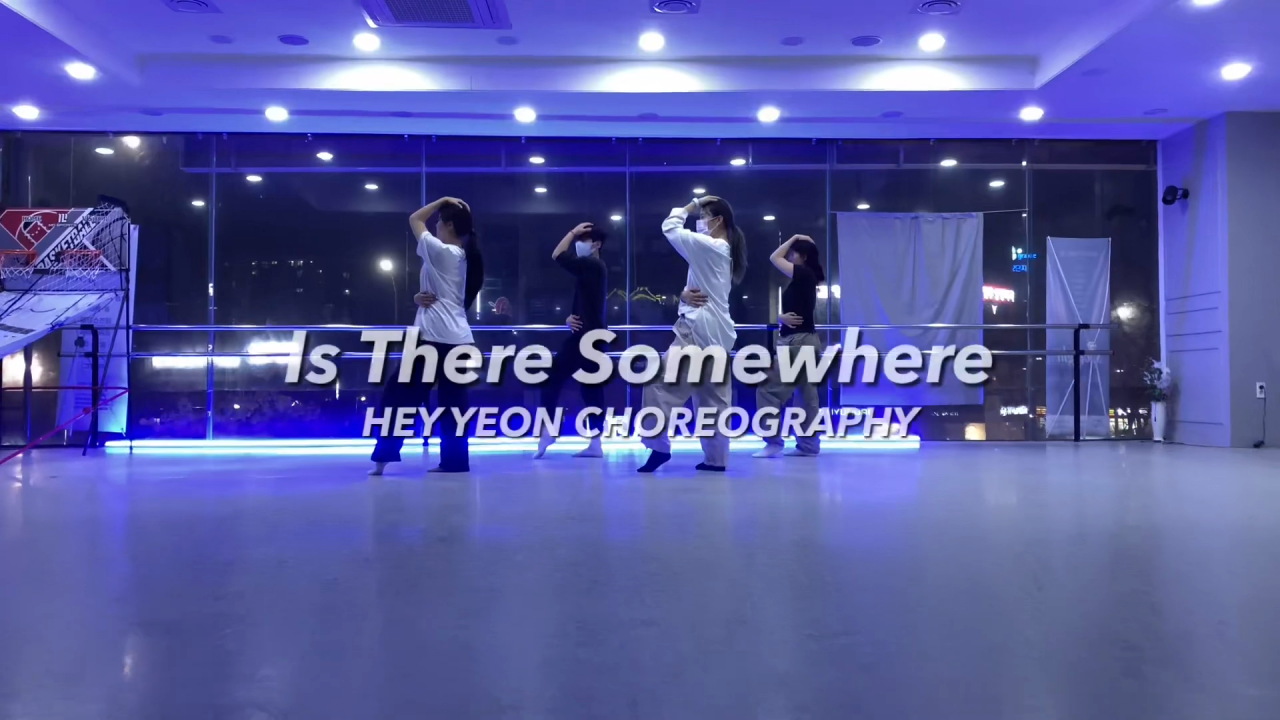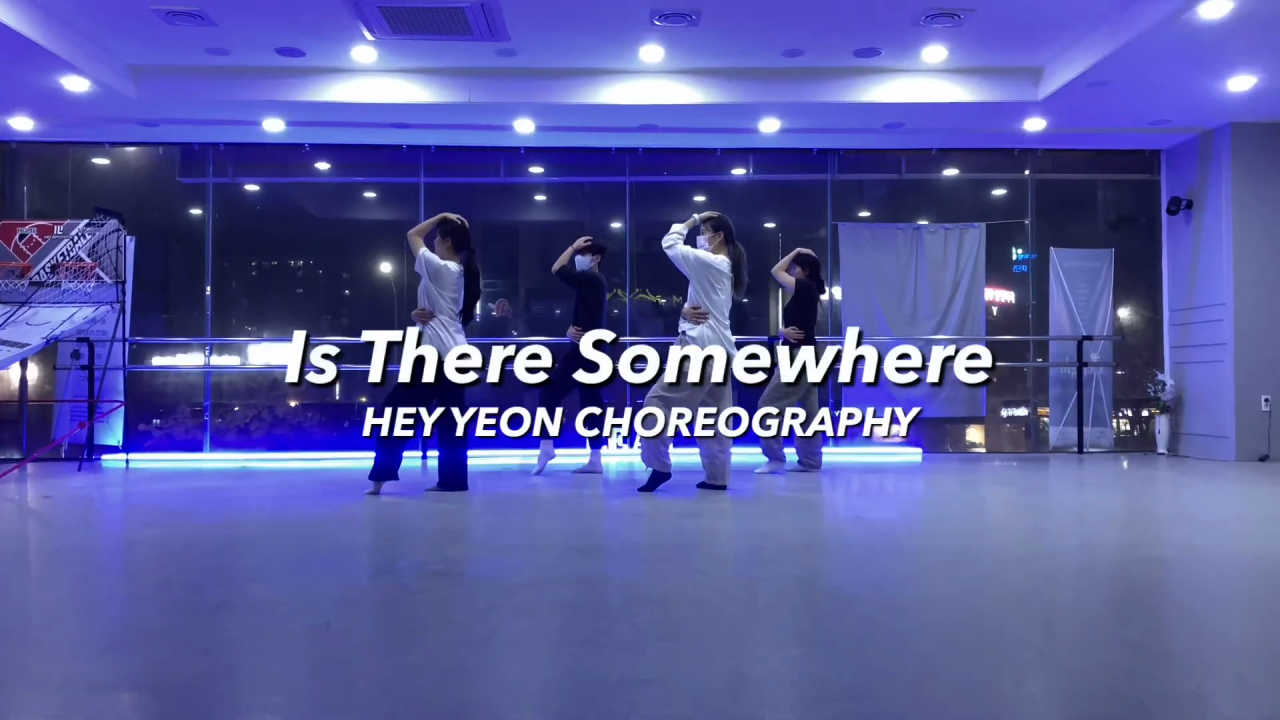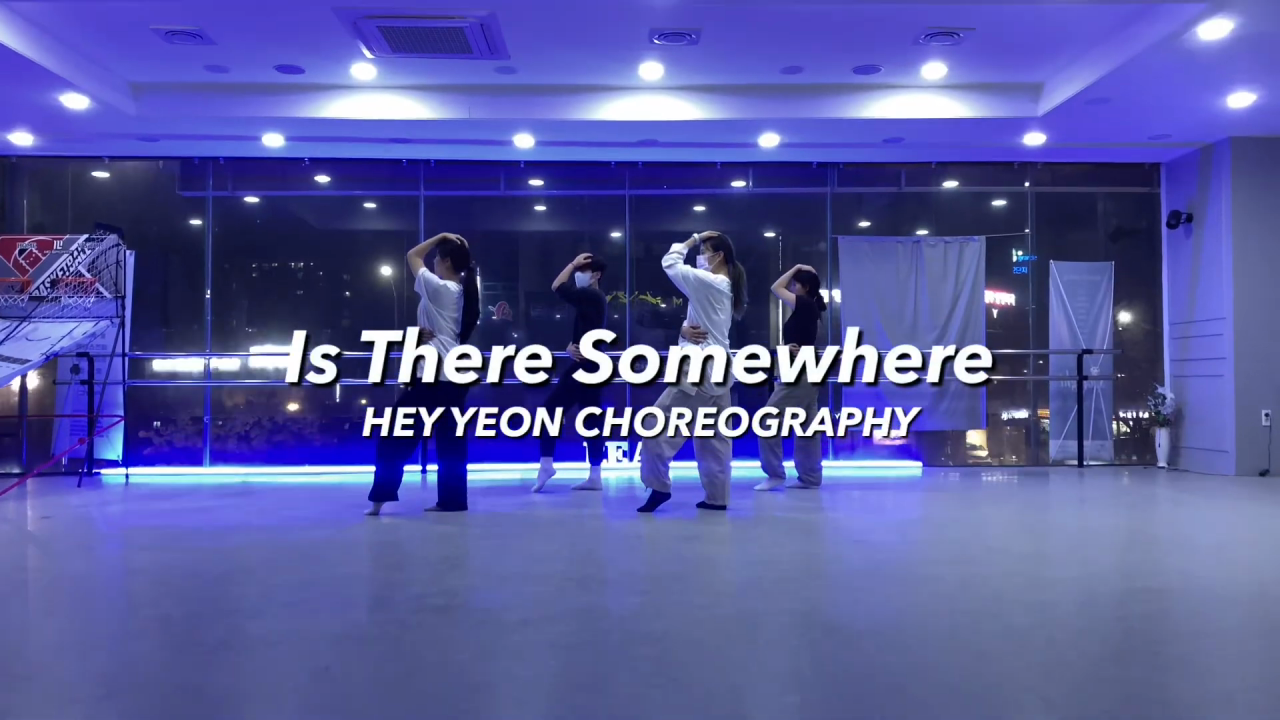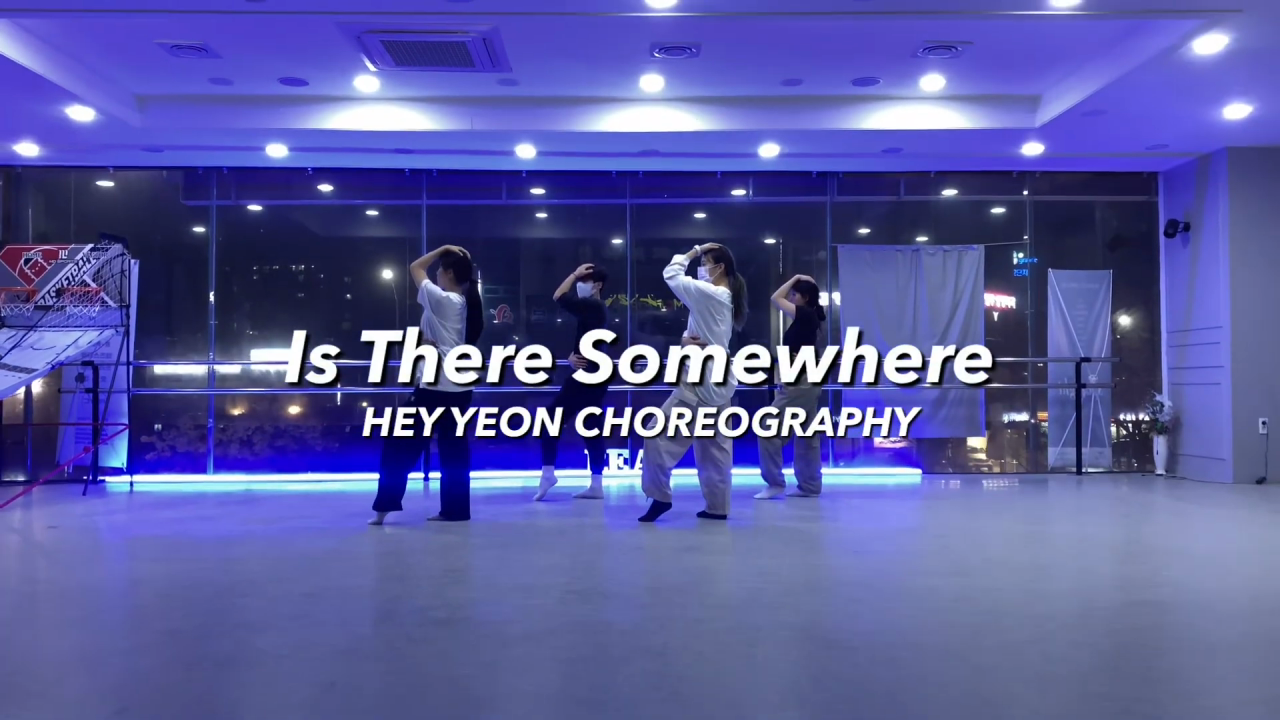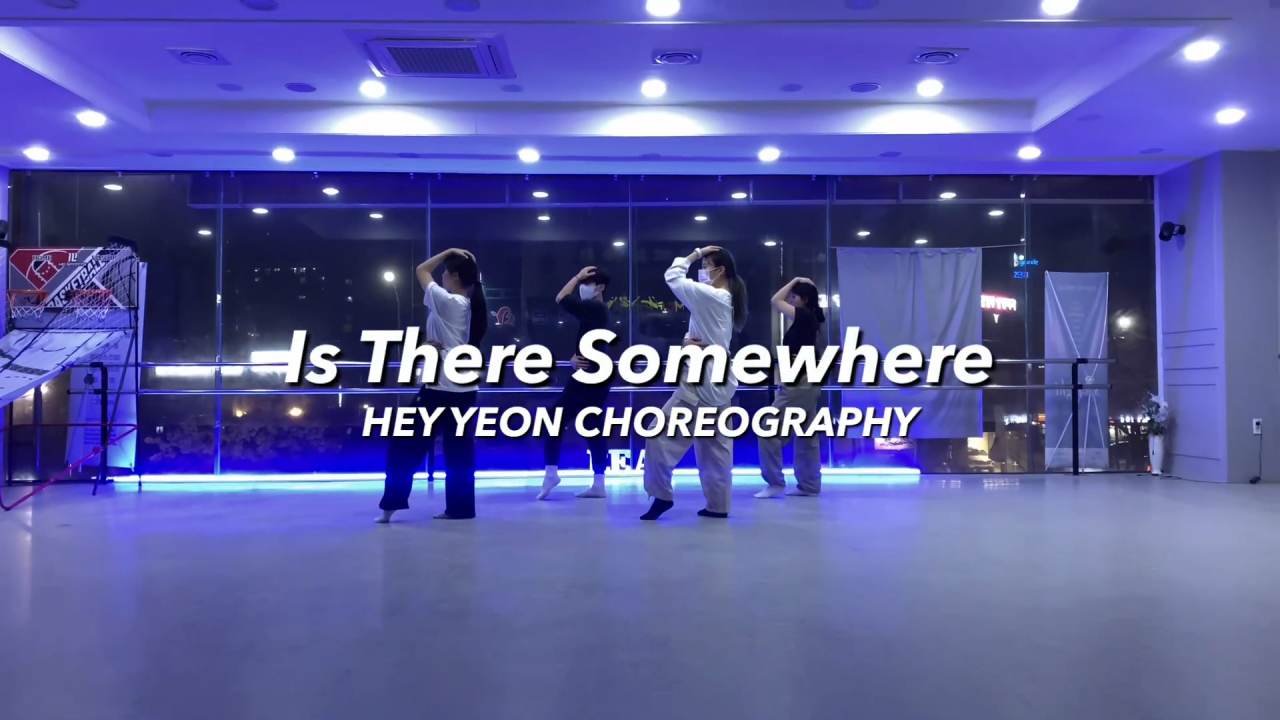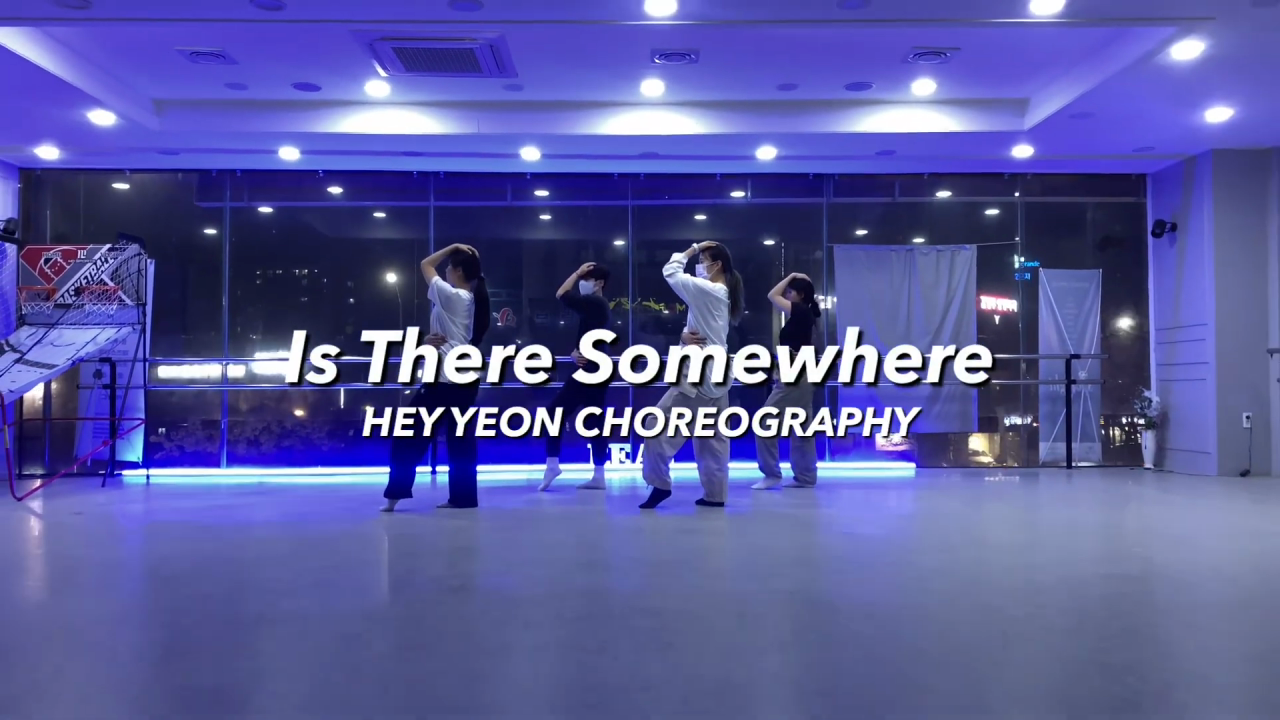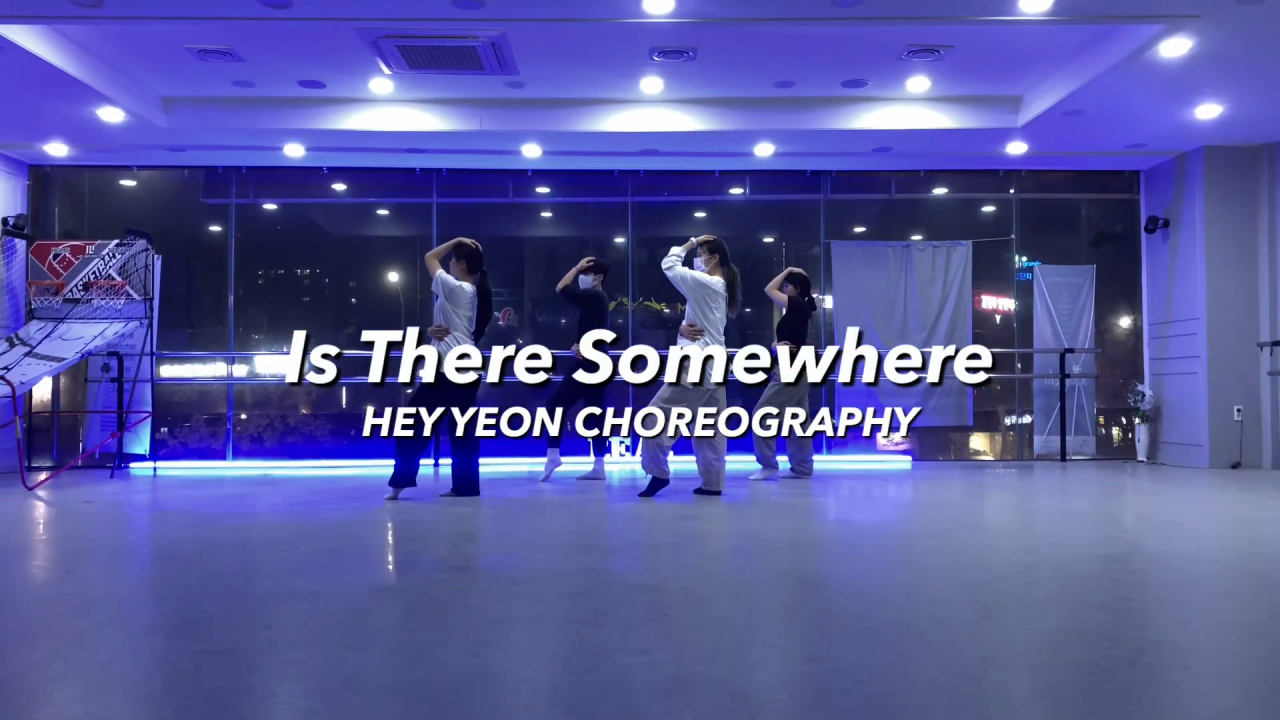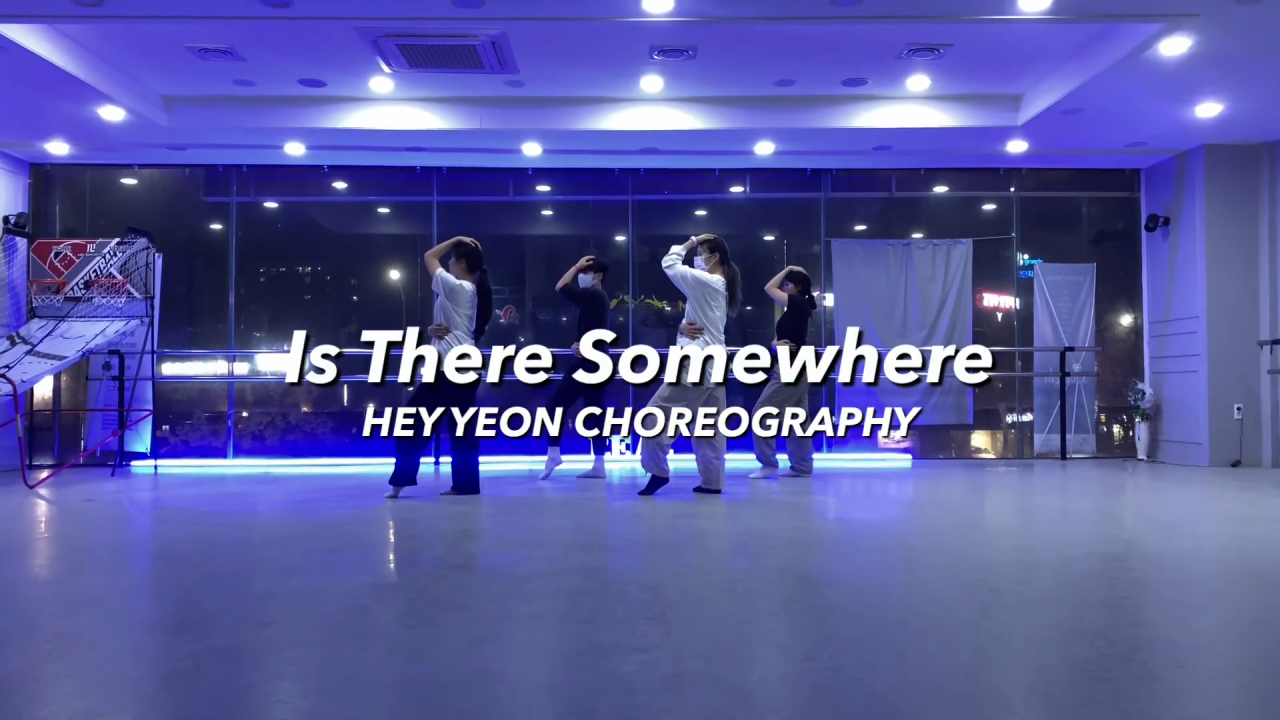
dt=0.3s
person 1, frame 1
left shoulder: (439, 251)
right shoulder: (464, 257)
left elbow: (415, 219)
left wrist: (443, 201)
right wrist: (421, 298)
left hip: (435, 338)
right hip: (458, 339)
left knee: (397, 395)
right knee: (452, 402)
left ankle: (383, 458)
right ankle: (454, 461)
person 1, frame 2
left shoulder: (438, 268)
right shoulder: (463, 273)
left elbow: (413, 235)
left wrist: (441, 217)
right wrist: (419, 314)
left hip: (433, 355)
left knee: (396, 411)
right knee: (450, 420)
left ankle: (382, 476)
right ankle: (452, 479)
person 1, frame 3
left shoulder: (436, 287)
right shoulder: (462, 292)
left elbow: (412, 255)
left wrist: (440, 237)
right wrist: (421, 334)
left hip: (433, 376)
left knee: (397, 434)
right knee: (450, 440)
left ankle: (381, 497)
right ankle: (451, 499)
person 1, frame 4
left shoulder: (440, 299)
right shoulder: (465, 303)
left elbow: (415, 267)
left wrist: (443, 249)
right wrist: (425, 344)
left hip: (437, 386)
right hip: (459, 386)
left knee: (399, 444)
right knee: (453, 449)
left ankle: (385, 507)
right ankle: (454, 508)
person 1, frame 5
left shoulder: (445, 301)
right shoulder: (470, 305)
left elbow: (421, 270)
left wrist: (448, 252)
right wrist: (431, 346)
left hip: (441, 386)
right hip: (464, 387)
left knee: (406, 443)
right knee: (458, 448)
left ankle: (392, 505)
right ankle: (459, 506)
person 1, frame 6
left shoulder: (450, 295)
right shoulder: (473, 300)
left elbow: (426, 264)
left wrist: (453, 248)
right wrist: (434, 340)
left hip: (445, 379)
right hip: (466, 379)
left knee: (409, 434)
right knee: (460, 439)
left ankle: (396, 494)
right ankle: (463, 496)
person 1, frame 7
left shoulder: (453, 288)
right shoulder: (475, 293)
left elbow: (430, 258)
left wrist: (457, 241)
right wrist: (435, 331)
right knee: (462, 429)
left ankle: (401, 482)
right ankle: (465, 485)
person 1, frame 8
left shoulder: (454, 287)
right shoulder: (475, 292)
left elbow: (429, 256)
left wrist: (455, 240)
right wrist: (435, 330)
right knee: (461, 428)
left ankle: (400, 481)
right ankle: (465, 483)
person 2, frame 1
left shoulder: (707, 247)
right shoulder: (725, 252)
left elbow: (670, 228)
left wrist: (693, 204)
right wrist: (686, 294)
left hip: (700, 332)
right hip: (719, 333)
left knee: (658, 385)
right knee: (714, 399)
left ankle: (659, 447)
right ankle: (716, 459)
person 2, frame 2
left shoulder: (709, 263)
right shoulder: (726, 268)
left elbow: (670, 244)
left wrist: (694, 219)
right wrist: (687, 310)
left hip: (700, 348)
right hip: (719, 349)
left knee: (658, 401)
left ankle: (660, 466)
right ankle: (717, 477)
person 2, frame 3
left shoulder: (708, 282)
right shoulder: (725, 287)
left elbow: (670, 263)
left wrist: (694, 239)
right wrist: (685, 329)
right knee: (714, 437)
left ankle: (659, 486)
right ankle: (717, 497)
person 2, frame 4
left shoulder: (709, 294)
right shoulder: (726, 299)
left elbow: (671, 274)
left wrist: (695, 250)
right wrist: (686, 339)
left hip: (700, 380)
right hip: (719, 381)
left knee: (659, 435)
right knee: (715, 447)
left ankle: (660, 496)
right ankle: (717, 506)
person 2, frame 5
left shoulder: (709, 296)
right shoulder: (727, 301)
left elbow: (673, 277)
left wrist: (696, 253)
right wrist: (687, 341)
left hip: (702, 382)
right hip: (720, 381)
left knee: (660, 434)
right knee: (715, 446)
left ankle: (662, 495)
right ankle: (718, 505)
person 2, frame 6
left shoulder: (707, 290)
right shoulder: (723, 295)
left elbow: (670, 271)
left wrist: (693, 249)
right wrist: (686, 335)
left hip: (699, 374)
right knee: (712, 437)
left ankle: (660, 484)
right ankle: (715, 494)
person 2, frame 7
left shoulder: (704, 283)
right shoulder: (721, 288)
left elbow: (669, 265)
left wrist: (691, 242)
left ankle: (658, 473)
right ankle: (712, 483)
person 2, frame 8
left shoulder: (705, 281)
right shoulder: (721, 286)
left elbow: (669, 263)
left wrist: (692, 241)
left ankle: (658, 471)
right ankle: (712, 481)
person 3, frame 1
left shoulder: (591, 265)
right shoulder: (593, 269)
left elbow: (557, 255)
left wrist: (572, 232)
right wrist: (570, 318)
left hip: (585, 337)
left knee: (551, 379)
right knee: (592, 389)
left ankle: (547, 431)
right ankle: (595, 444)
person 3, frame 2
left shoulder: (591, 279)
right shoulder: (592, 283)
left elbow: (557, 269)
left wrist: (573, 247)
right wrist: (570, 331)
left knee: (549, 392)
right knee: (591, 402)
left ankle: (547, 446)
right ankle: (595, 459)
person 3, frame 3
left shoulder: (590, 295)
right shoulder: (592, 299)
left elbow: (557, 286)
right elbow: (580, 336)
left wrist: (573, 263)
right wrist: (570, 348)
left knee: (549, 410)
right knee: (591, 421)
left ankle: (546, 465)
right ankle: (595, 476)
person 3, frame 4
left shoulder: (592, 305)
right shoulder: (594, 309)
left elbow: (558, 297)
right elbow: (582, 345)
left wrist: (574, 274)
right wrist: (572, 357)
right knee: (592, 429)
left ankle: (548, 473)
right ankle: (596, 485)
person 3, frame 5
left shoulder: (594, 307)
right shoulder: (597, 311)
left elbow: (561, 298)
left wrist: (577, 276)
right wrist: (575, 358)
right knee: (595, 430)
left ankle: (551, 473)
right ankle: (598, 484)
person 3, frame 6
left shoulder: (594, 303)
right shoulder: (598, 306)
left elbow: (561, 294)
left wrist: (577, 272)
right wrist: (576, 353)
right knee: (594, 423)
left ankle: (552, 464)
right ankle: (598, 476)
person 3, frame 7
left shoulder: (593, 297)
right shoulder: (597, 300)
left elbow: (561, 289)
left wrist: (577, 267)
right wrist: (576, 346)
left knee: (556, 405)
right knee: (594, 414)
left ankle: (553, 455)
right ankle: (598, 467)
person 3, frame 8
left shoulder: (593, 295)
right shoulder: (596, 299)
left elbow: (561, 287)
left wrist: (576, 266)
right wrist: (576, 346)
left hip: (588, 363)
right hip: (596, 364)
left knee: (556, 404)
right knee: (594, 414)
left ankle: (554, 454)
right ankle: (599, 465)
person 4, frame 1
left shoulder: (804, 274)
right shoulder: (803, 280)
left elbow: (774, 258)
right elbow: (793, 309)
left wrist: (794, 238)
right wrist: (782, 317)
left hip: (798, 343)
right hip: (805, 342)
left knee: (767, 389)
right knee: (807, 396)
left ankle: (774, 442)
right ankle: (808, 445)
person 4, frame 2
left shoulder: (806, 288)
right shoulder: (805, 294)
left elbow: (776, 271)
right elbow: (794, 323)
left wrist: (796, 251)
right wrist: (784, 332)
left knee: (769, 405)
right knee: (808, 410)
left ankle: (775, 458)
right ankle: (810, 460)
person 4, frame 3
left shoulder: (806, 305)
right shoulder: (805, 310)
left elbow: (776, 288)
right elbow: (792, 341)
left wrist: (796, 268)
left hip: (799, 375)
right knee: (807, 428)
left ankle: (775, 475)
right ankle: (810, 477)
person 4, frame 4
left shoulder: (806, 315)
right shoulder: (806, 319)
left elbow: (775, 298)
right elbow: (790, 350)
left wrist: (795, 278)
left hip: (799, 384)
right hip: (806, 383)
right knee: (807, 437)
left ankle: (775, 484)
right ankle: (810, 485)
person 4, frame 5
left shoulder: (805, 316)
right shoulder: (807, 321)
left elbow: (776, 300)
right elbow: (788, 351)
left wrist: (795, 280)
left hip: (799, 384)
right hip: (806, 383)
right knee: (806, 436)
left ankle: (775, 483)
right ankle: (809, 484)
person 4, frame 6
left shoulder: (801, 311)
right shoulder: (803, 316)
left elbow: (772, 295)
right elbow: (784, 346)
left wrist: (791, 276)
right wrist: (780, 353)
left hip: (794, 378)
right hip: (801, 377)
left ankle: (772, 474)
right ankle: (805, 476)
person 4, frame 7
left shoulder: (798, 305)
right shoulder: (798, 310)
left elbow: (769, 289)
right elbow: (780, 339)
left wrist: (788, 270)
right wrist: (777, 346)
left knee: (761, 415)
left ankle: (768, 465)
right ankle: (802, 468)
person 4, frame 8
left shoulder: (798, 304)
right shoulder: (797, 310)
left elbow: (769, 288)
right elbow: (779, 338)
left wrist: (788, 269)
right wrist: (777, 344)
left knee: (762, 414)
left ankle: (768, 463)
right ankle: (802, 466)
